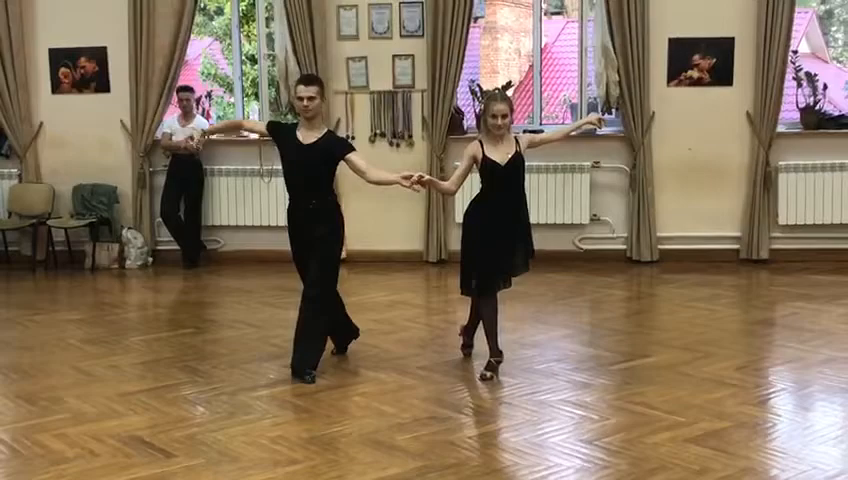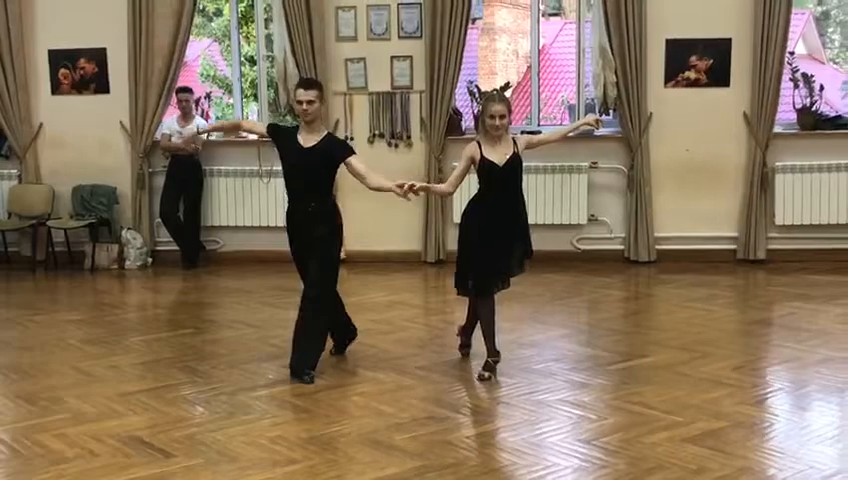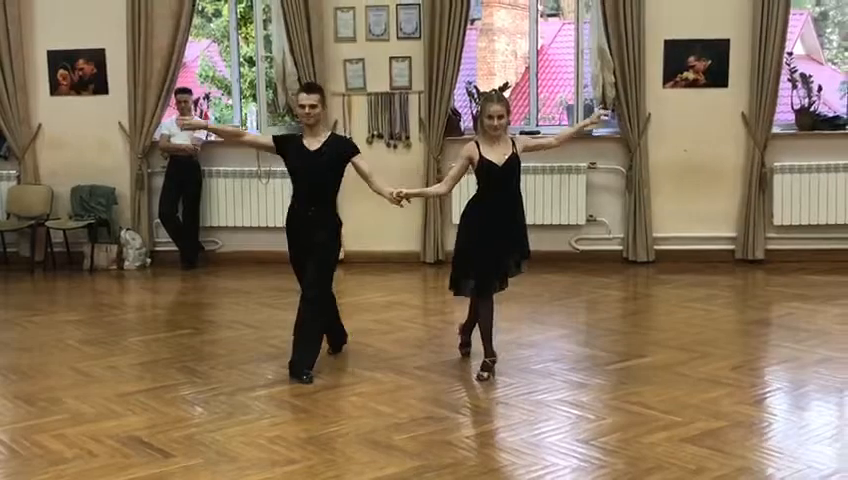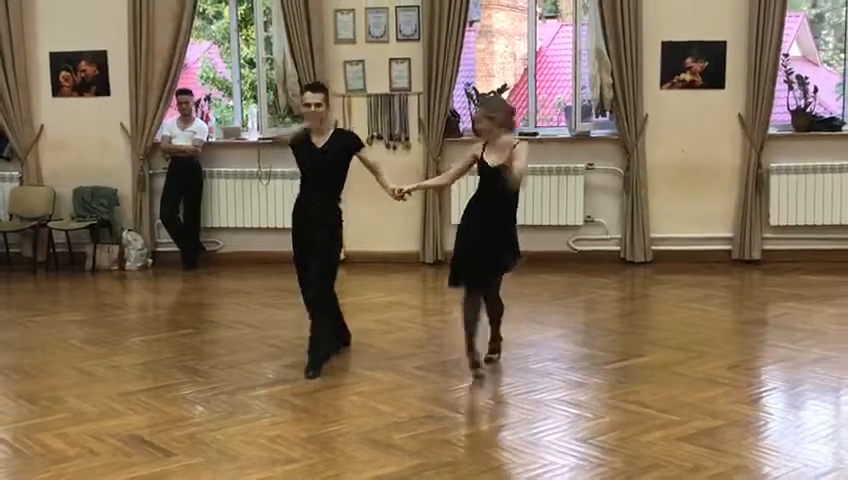
dt=0.2s
person 1, frame 1
left shoulder: (334, 143)
right shoulder: (282, 132)
left elbow: (368, 172)
right elbow: (243, 124)
left wrist: (399, 179)
right wrist: (204, 133)
left hip: (326, 220)
right hip: (297, 219)
left knee: (317, 289)
right knee: (318, 285)
left ankle: (304, 363)
right ankle: (344, 333)
person 1, frame 2
left shoulder: (336, 145)
right shoulder: (284, 136)
left elbow: (368, 178)
right elbow: (242, 124)
left wrist: (392, 187)
right wrist: (200, 128)
left hip: (324, 221)
right hip: (297, 220)
left knee: (317, 290)
right knee: (321, 286)
left ankle: (303, 362)
right ankle: (343, 333)
person 1, frame 3
left shoulder: (340, 145)
right shoulder: (287, 142)
left elbow: (369, 176)
right elbow: (243, 137)
left wrist: (386, 193)
right wrist: (204, 125)
left hip: (325, 225)
right hip: (297, 221)
left knee: (315, 289)
right knee: (314, 287)
left ankle: (302, 362)
right ankle: (335, 335)
person 1, frame 4
left shoulder: (346, 139)
right shoulder: (298, 138)
left elbow: (373, 167)
right elbow: (280, 137)
left wrist: (389, 188)
right wrist: (305, 128)
left hip: (328, 216)
right hip: (303, 215)
left knee: (318, 282)
right knee: (308, 283)
left ankle: (318, 354)
right ankle: (337, 336)
person 2, frame 1
left shoulder: (522, 142)
right shoulder: (476, 148)
left elbow: (557, 135)
right elbow: (451, 187)
left wrist: (585, 121)
right wrist: (431, 182)
left hip: (512, 222)
right hip: (483, 222)
left knee: (488, 284)
right knee: (485, 285)
left ankle: (469, 330)
right ankle: (494, 354)
person 2, frame 2
left shoulder: (520, 143)
right shoulder: (474, 149)
left elbow: (555, 135)
right elbow: (448, 188)
left wrist: (582, 122)
right wrist: (423, 187)
left hip: (510, 223)
right hip: (481, 223)
left knee: (486, 284)
right knee: (483, 285)
left ankle: (467, 330)
right ankle: (491, 355)
person 2, frame 3
left shoulder: (519, 144)
right shoulder: (472, 149)
left elbow: (556, 140)
right elbow: (444, 186)
left wrist: (586, 123)
right wrist: (414, 193)
left hip: (509, 223)
right hip: (477, 223)
left knee: (488, 285)
right knee: (482, 286)
left ankle: (467, 329)
right ankle: (489, 355)
person 2, frame 4
left shoulder: (518, 148)
right shoulder: (480, 149)
left elbow: (517, 182)
right elbow: (449, 177)
left wrist: (511, 146)
right wrist: (414, 186)
left hip: (501, 226)
right hip: (476, 223)
left knee: (489, 288)
right knee: (474, 287)
left ankle: (495, 340)
right ankle: (471, 352)
person 3, frame 1
left shoulder: (201, 123)
right shoulder: (170, 121)
left elbow: (196, 148)
right elbow: (163, 144)
left wrist: (173, 146)
right wrist: (184, 143)
left hip: (193, 167)
right hip: (175, 166)
left knee: (192, 212)
right knee: (167, 211)
left ankle: (192, 254)
right ankle: (192, 246)
person 3, frame 2
left shoulder: (200, 124)
right shoulder: (169, 122)
left elbow: (195, 150)
right elbow: (163, 145)
left wrist: (173, 147)
right wrist: (184, 145)
left hip: (192, 167)
right hip: (174, 167)
left knee: (191, 213)
right knee: (166, 211)
left ankle: (191, 254)
right ankle: (192, 246)
person 3, frame 3
right shoulder: (168, 123)
left elbow: (194, 150)
right elbow: (162, 145)
left wrist: (172, 148)
right wrist: (183, 146)
left hip: (191, 169)
right hip: (173, 168)
left knee: (190, 213)
right knee: (165, 212)
left ankle: (190, 255)
right ankle: (191, 247)
person 3, frame 4
left shoulder: (201, 126)
right shoulder: (169, 124)
left elbow: (195, 151)
right elbow: (163, 147)
left wrist: (173, 149)
right wrist: (183, 148)
left hip: (192, 169)
right hip: (174, 169)
left knee: (191, 214)
right knee: (166, 213)
left ankle: (191, 255)
right ankle: (191, 247)
